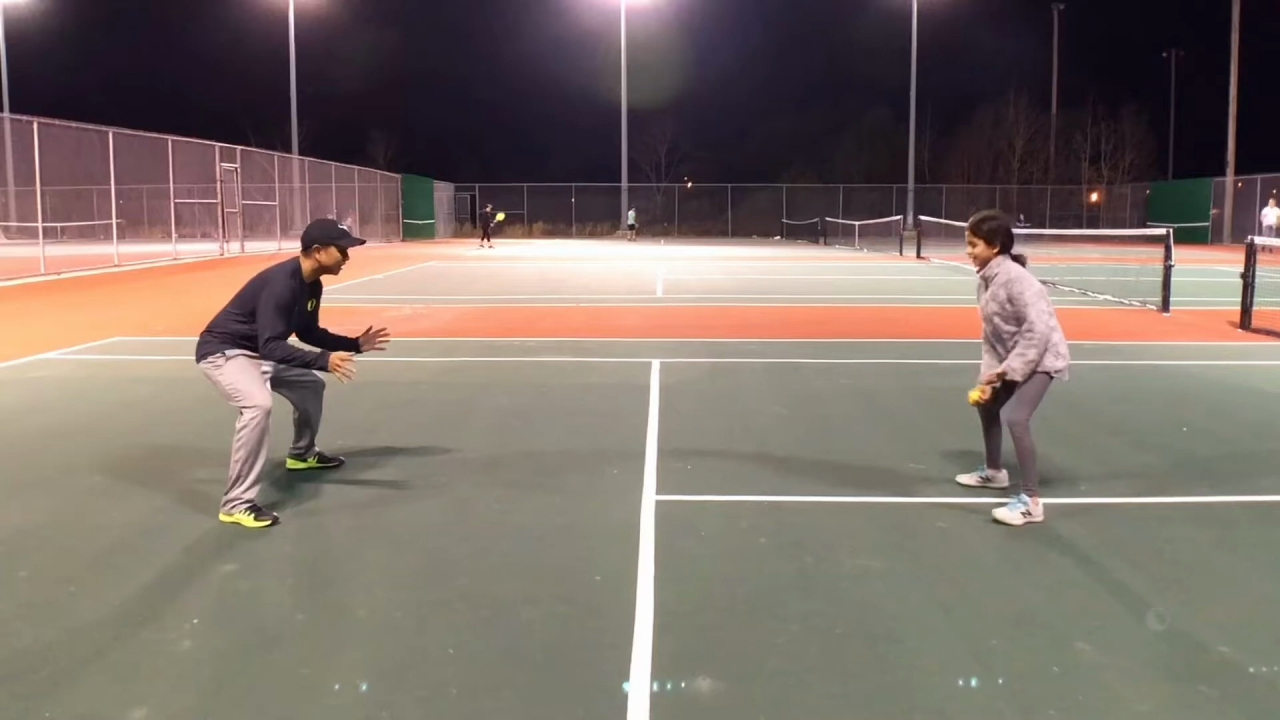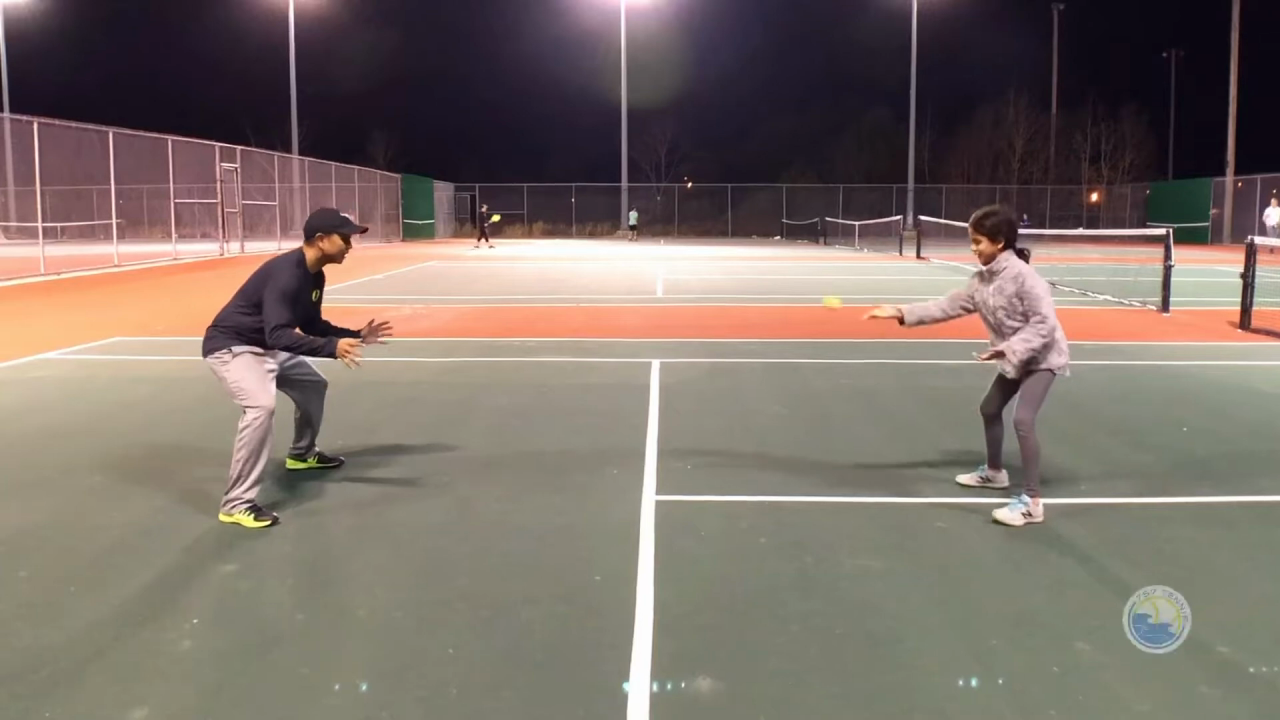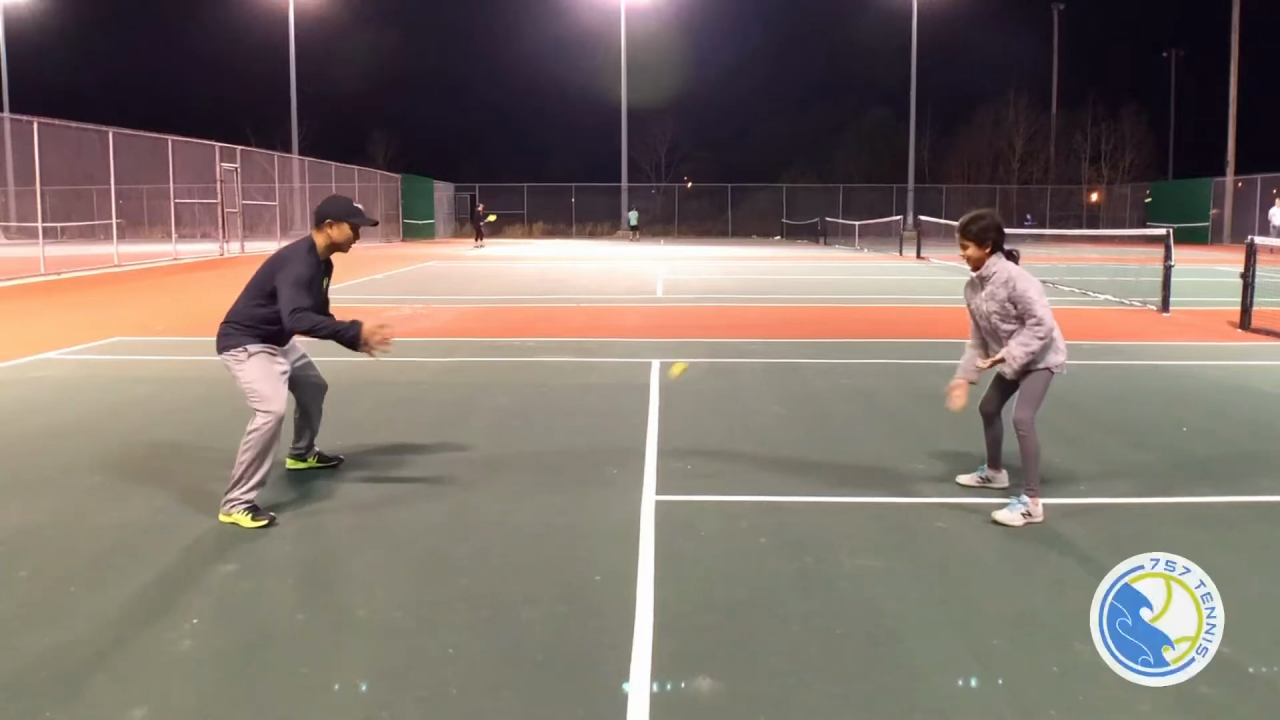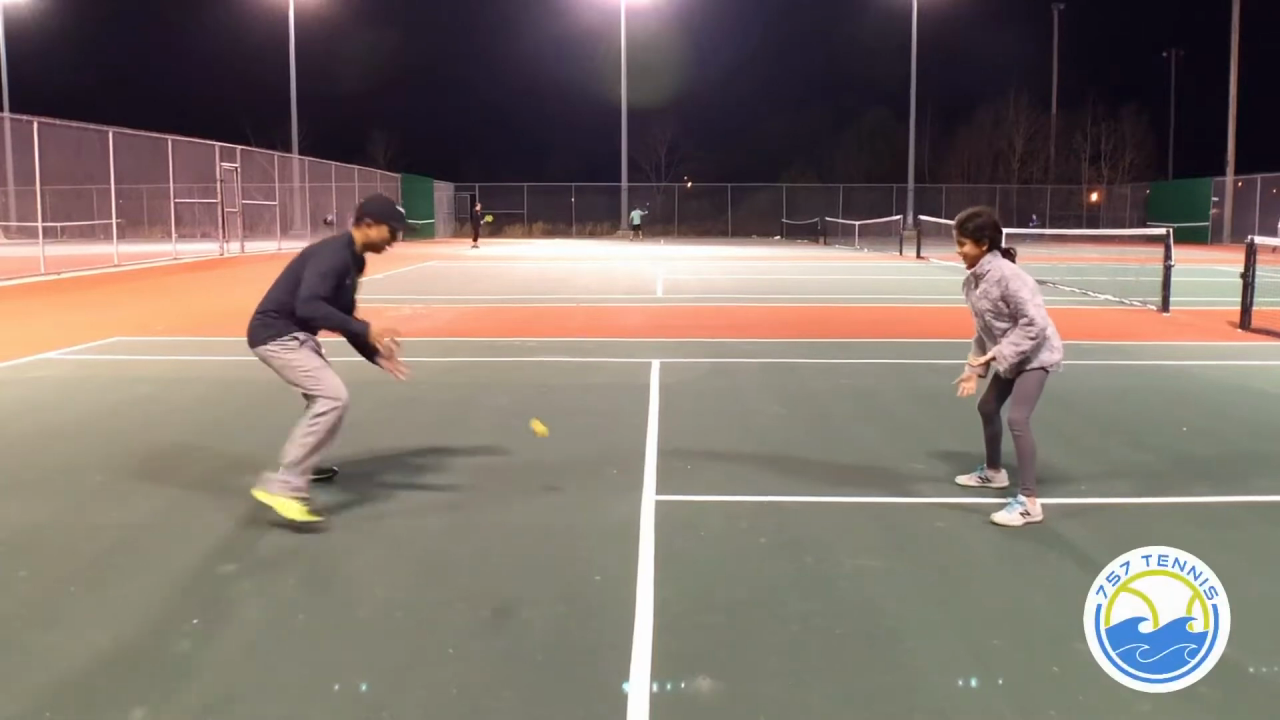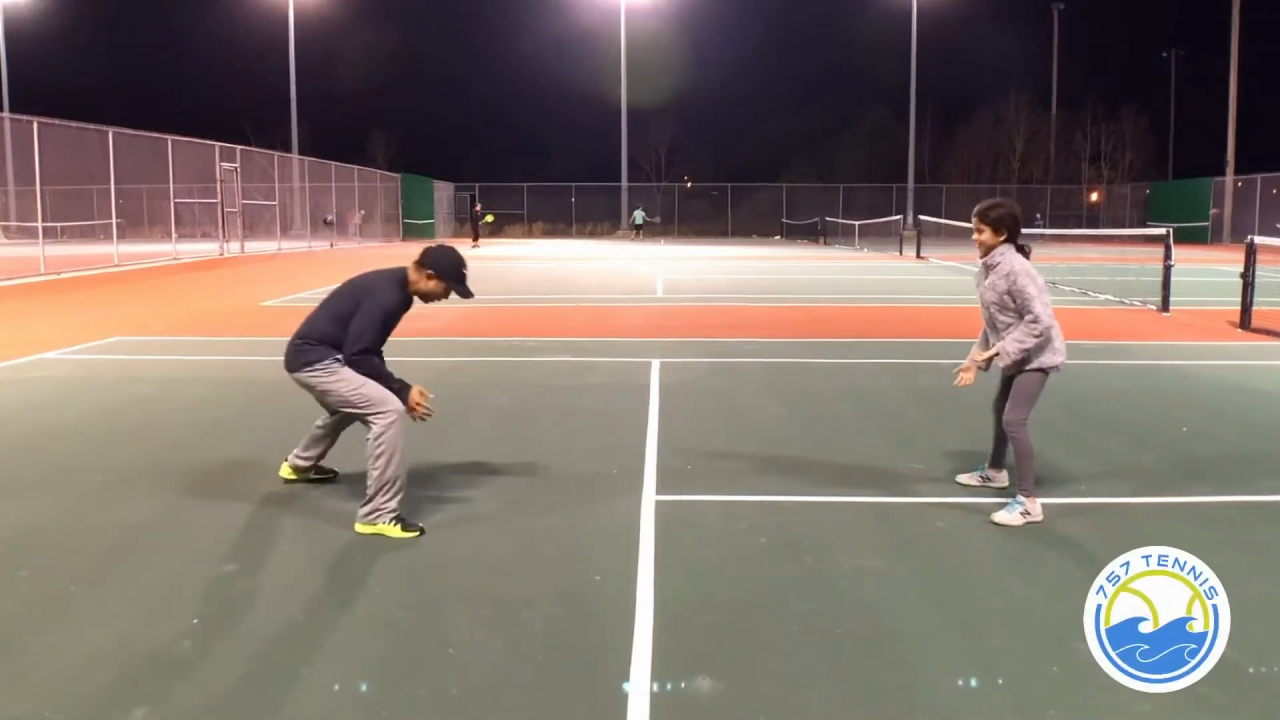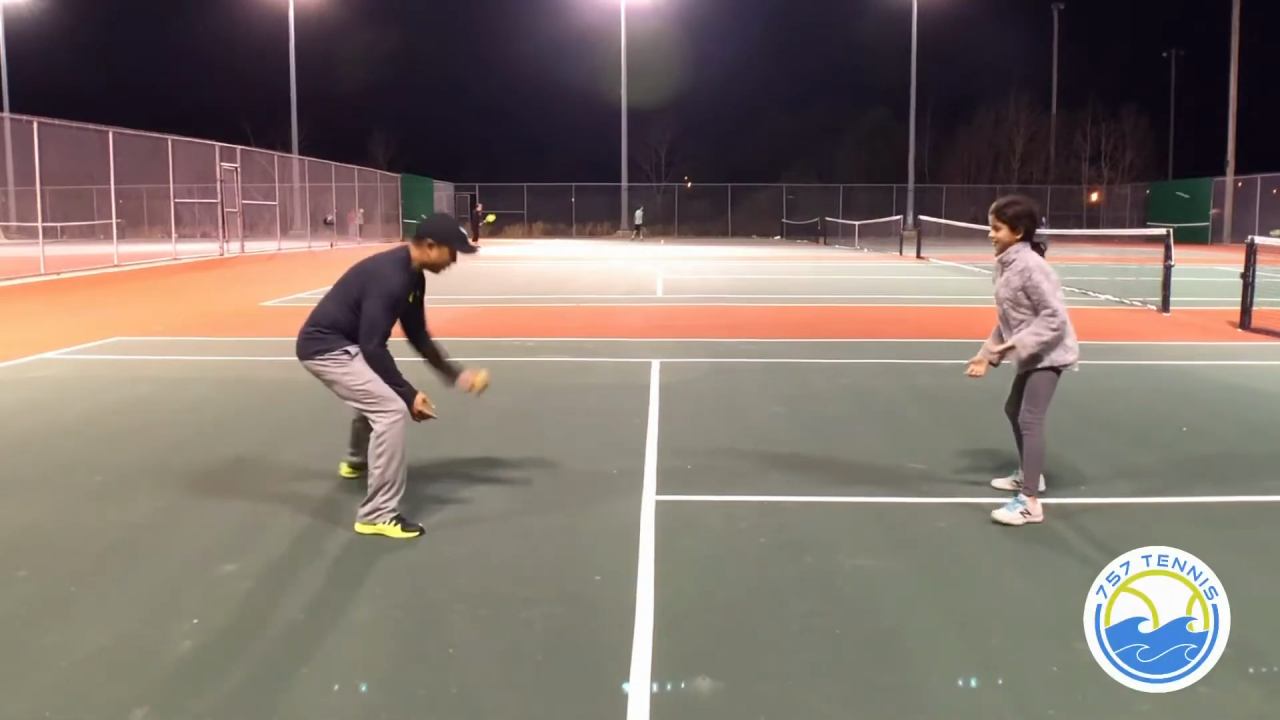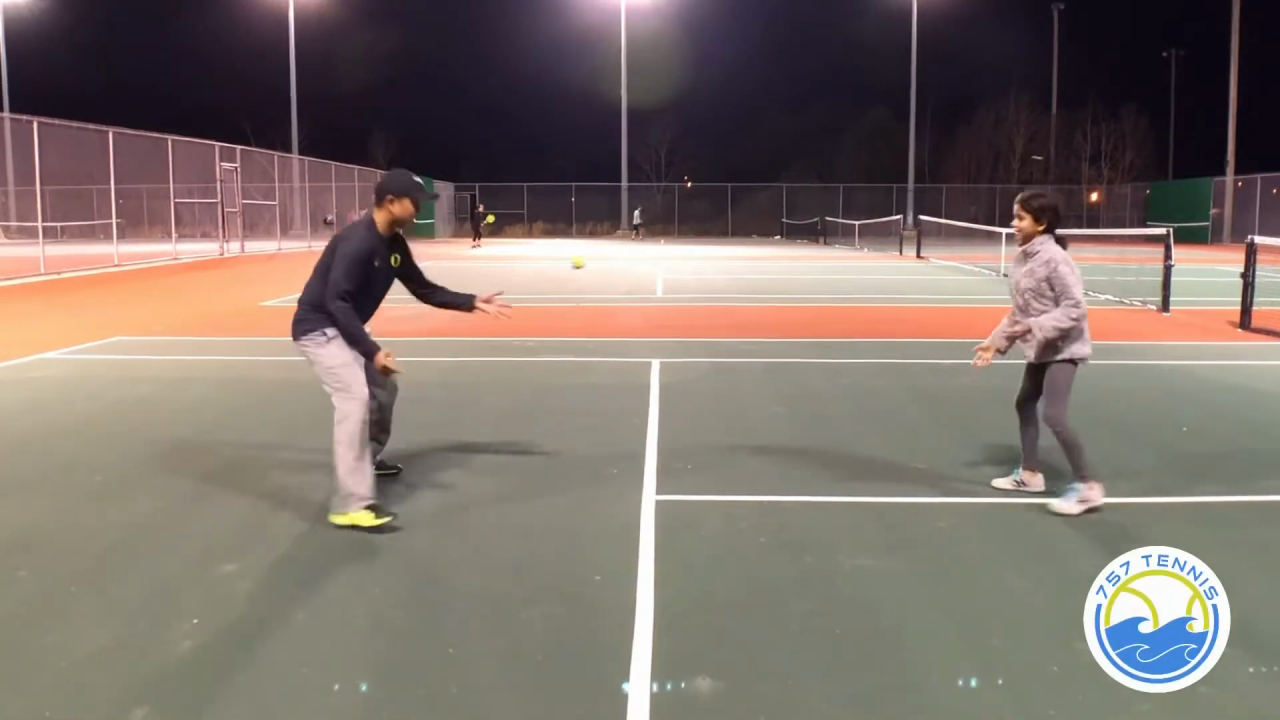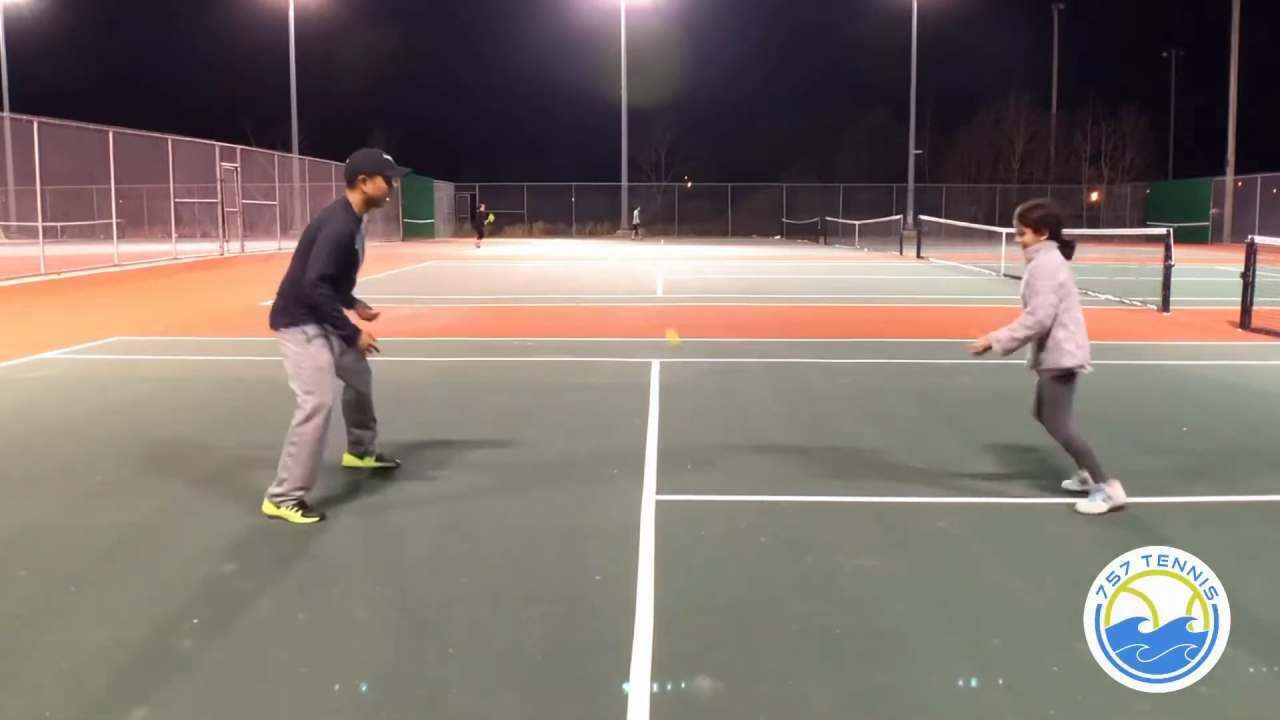
dt=0.3s
person 1, frame 1
left shoulder: (312, 285)
right shoulder: (281, 284)
left elbow: (307, 332)
right elbow: (272, 346)
left wrist: (354, 344)
right wrist: (323, 360)
left hip: (258, 350)
right hip: (222, 351)
left knee: (311, 386)
right knee: (259, 405)
left ankle: (302, 453)
right ankle: (236, 503)
person 1, frame 2
left shoulder: (314, 276)
right shoulder: (286, 273)
left elbow: (310, 324)
right elbow: (278, 335)
left wrist: (356, 336)
right wrist: (332, 347)
left hip: (265, 345)
right hip: (230, 346)
left knee: (313, 385)
right knee: (262, 405)
left ankle: (302, 454)
right ankle: (237, 503)
person 1, frame 3
left shoulder: (322, 262)
right shoulder: (300, 262)
left elbow: (316, 314)
right elbow: (298, 319)
left wrist: (358, 338)
right wrist: (356, 330)
left hip: (277, 341)
right hip: (245, 342)
left knee: (313, 387)
right knee: (272, 410)
left ankle: (303, 453)
right ankle: (236, 503)
person 1, frame 4
left shoulder: (354, 259)
right shoulder: (334, 255)
left elbow: (338, 312)
right elbow: (309, 307)
left wrist: (374, 352)
right wrist: (366, 331)
left hip: (293, 333)
right hip: (276, 333)
left knee: (326, 395)
right knee: (334, 398)
left ankle: (303, 464)
right ankle: (284, 487)
person 1, frame 5
left shoulder: (399, 291)
right shoulder: (385, 297)
left elbow: (369, 351)
right elbow: (359, 356)
left wrist: (396, 390)
right wrist: (402, 391)
left hip: (315, 354)
right hip: (313, 359)
left knee: (348, 406)
right knee: (389, 411)
left ankle: (300, 464)
right ankle: (378, 515)
person 1, frame 6
left shoulder: (412, 275)
right shoulder: (390, 278)
left elbow: (417, 334)
right elbow: (374, 347)
left wrist: (453, 373)
right wrist: (409, 395)
left hip: (333, 343)
right hip: (326, 347)
left knee: (374, 392)
right knee: (392, 410)
left ankle: (357, 462)
right ankle: (378, 514)
person 1, frame 7
left shoulder: (395, 244)
right shoulder: (358, 241)
left elbow: (423, 289)
right elbow: (337, 302)
left wrist: (472, 302)
right wrist: (374, 350)
left hip: (347, 330)
right hip: (319, 328)
left knee: (383, 390)
right knee: (356, 400)
left ankle: (365, 460)
right ankle: (354, 504)
person 1, frame 8
left shoulder: (353, 221)
right shoulder: (338, 224)
right elbow: (315, 285)
left wrist: (353, 305)
right wrist: (354, 334)
left hip: (321, 321)
right hip: (300, 321)
left knee: (359, 376)
right knee: (316, 403)
left ankle: (361, 450)
right ankle: (283, 497)
person 2, frame 1
left shoulder: (1015, 280)
right shoulder: (986, 282)
left elbow: (1038, 331)
right elbow: (991, 336)
left wrist: (1005, 368)
right wrist: (989, 376)
left hip: (1039, 361)
right hip: (1016, 363)
left knee: (1018, 422)
right knee: (987, 407)
left ankle: (1030, 499)
right ankle: (993, 471)
person 2, frame 2
left shoulder: (1023, 276)
right shoulder: (983, 279)
left elbow: (1045, 323)
right elbow: (948, 306)
left wrist: (1010, 349)
right wrist: (901, 314)
left hip: (1043, 357)
right hip: (1015, 358)
left knee: (1023, 420)
right knee: (989, 408)
left ankle: (1031, 502)
right ankle: (995, 471)
person 2, frame 3
left shoulder: (1013, 278)
right shoulder: (973, 286)
left elbow: (1042, 324)
right elbow: (978, 337)
left wrist: (1007, 355)
right wrist: (964, 376)
left hip: (1039, 356)
right hip: (1010, 358)
left knee: (1022, 420)
right knee: (989, 408)
left ankle: (1031, 502)
right ankle: (994, 471)
person 2, frame 4
left shoulder: (1007, 276)
right shoulder: (972, 281)
left elbow: (1034, 323)
right elbow: (984, 331)
left wrist: (998, 354)
right wrist: (974, 368)
left hip: (1035, 355)
right hip: (1007, 357)
left knee: (1017, 420)
right knee: (987, 408)
left ankle: (1029, 502)
right ankle: (994, 471)
person 2, frame 5
left shoulder: (1016, 270)
right shoulder: (988, 270)
left elbow: (1040, 322)
left wrist: (1001, 350)
right wrist: (978, 359)
left hip: (1035, 355)
right hip: (1018, 357)
left knee: (1014, 421)
right knee: (1001, 412)
left ankle: (1028, 502)
right ankle: (995, 470)
person 2, frame 6
left shoulder: (1031, 267)
right shoulder: (1004, 267)
left elbow: (1055, 317)
left wrist: (1019, 344)
right wrist: (989, 353)
left hip: (1049, 353)
right hip: (1031, 355)
left knee: (1030, 421)
right knee: (1013, 410)
left ankle: (1029, 502)
right ankle: (1029, 476)
person 2, frame 7
left shoulder: (1055, 259)
right shoulder: (1021, 261)
left elbow: (1076, 309)
right elbow: (1020, 310)
left wrist: (1034, 327)
right wrist: (997, 342)
left hip: (1063, 348)
right hip: (1041, 348)
left knee: (1054, 416)
right knee: (1024, 404)
left ankle: (1088, 485)
right ankle: (1030, 474)
person 2, frame 8
left shoulder: (1044, 266)
right shoulder: (1045, 262)
left elbow: (1038, 320)
right elbow: (1035, 314)
left wrist: (997, 340)
right wrist: (1001, 335)
left hip: (1059, 354)
right hip: (1055, 353)
left knee: (1059, 426)
right knee: (1044, 414)
left ankle: (1108, 487)
right ankle: (1088, 475)
